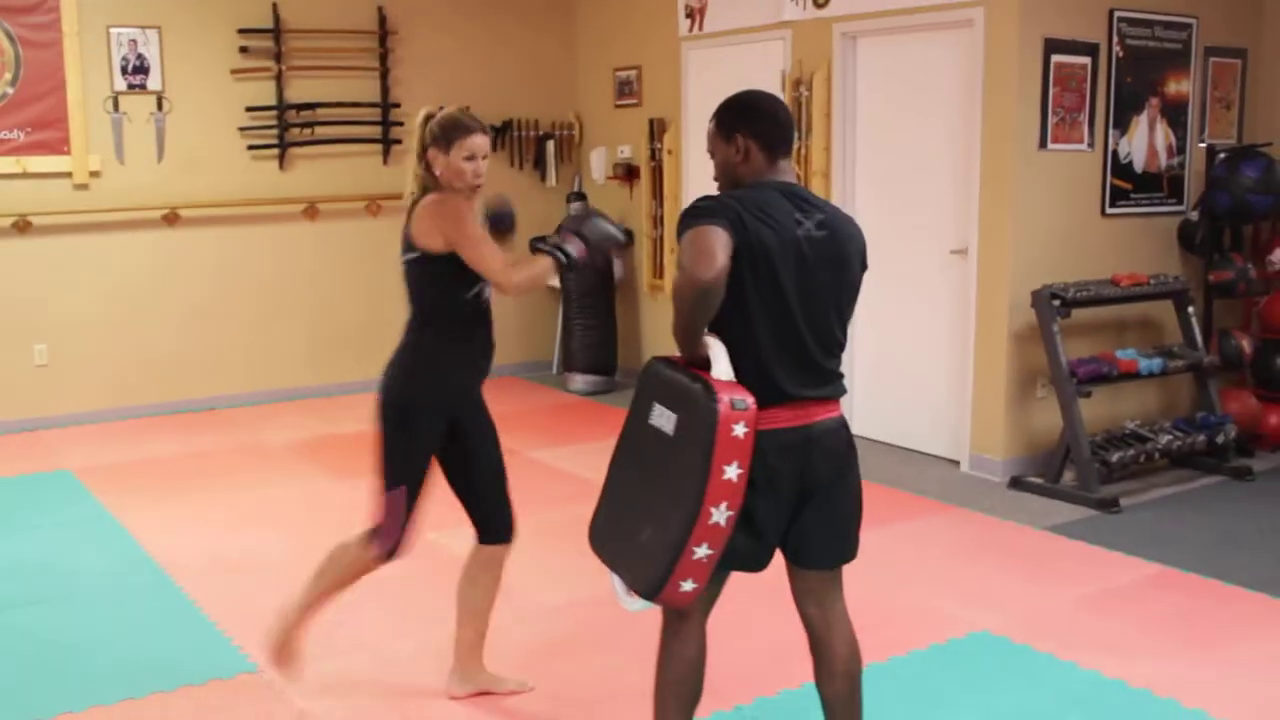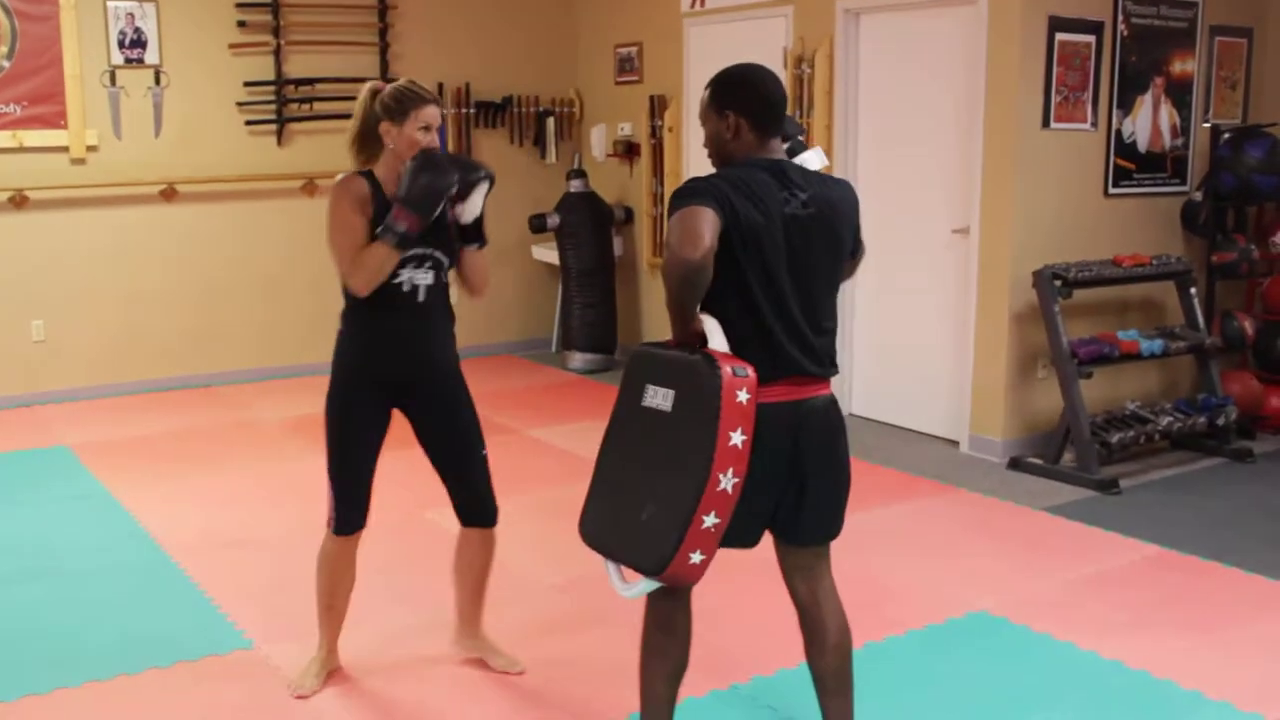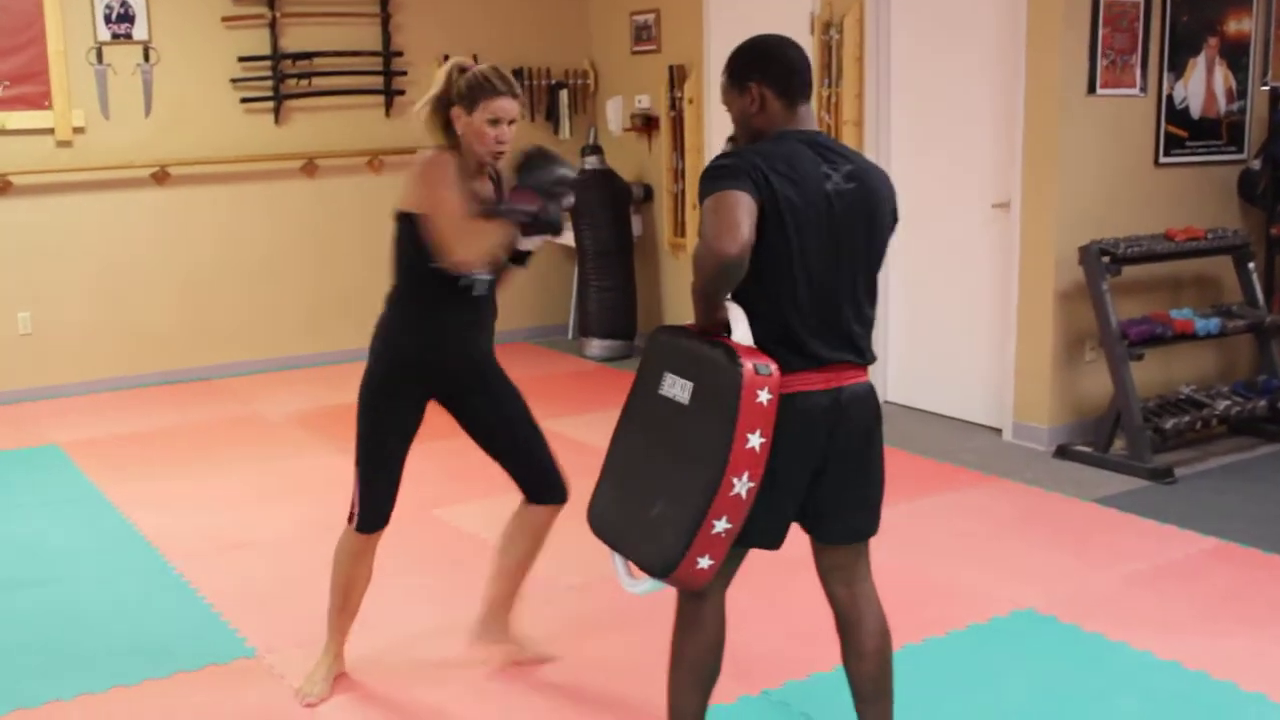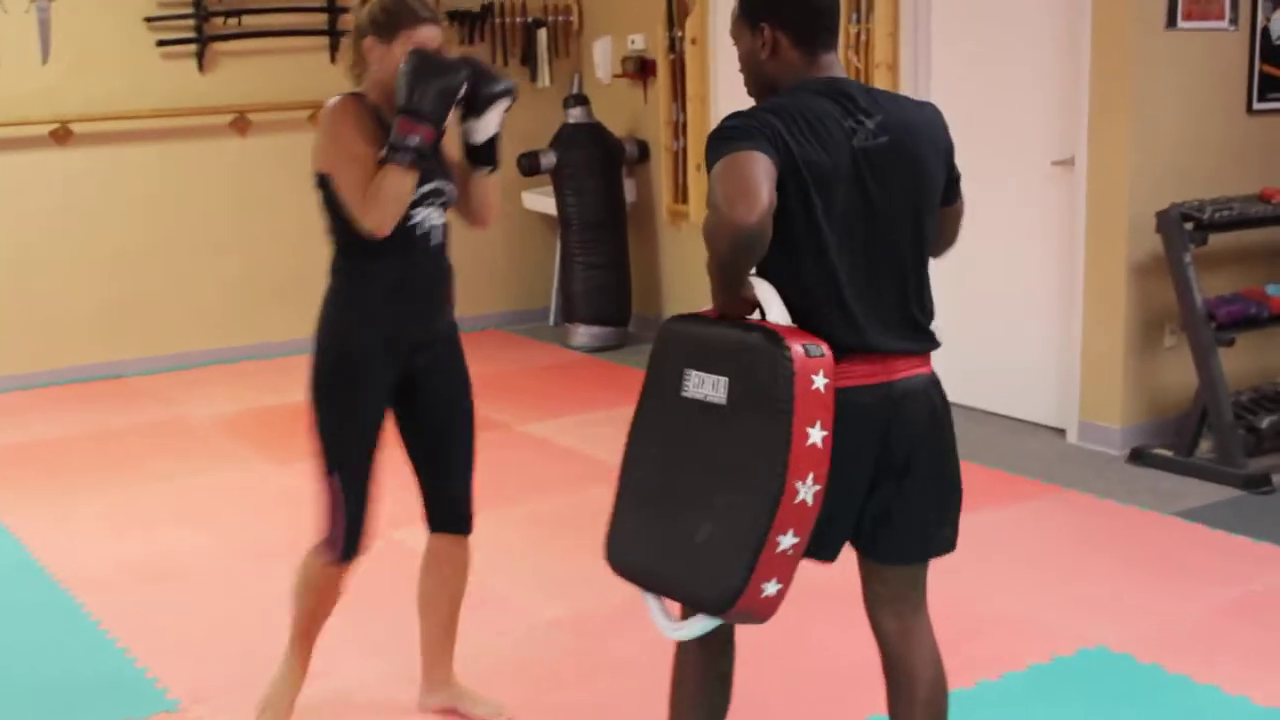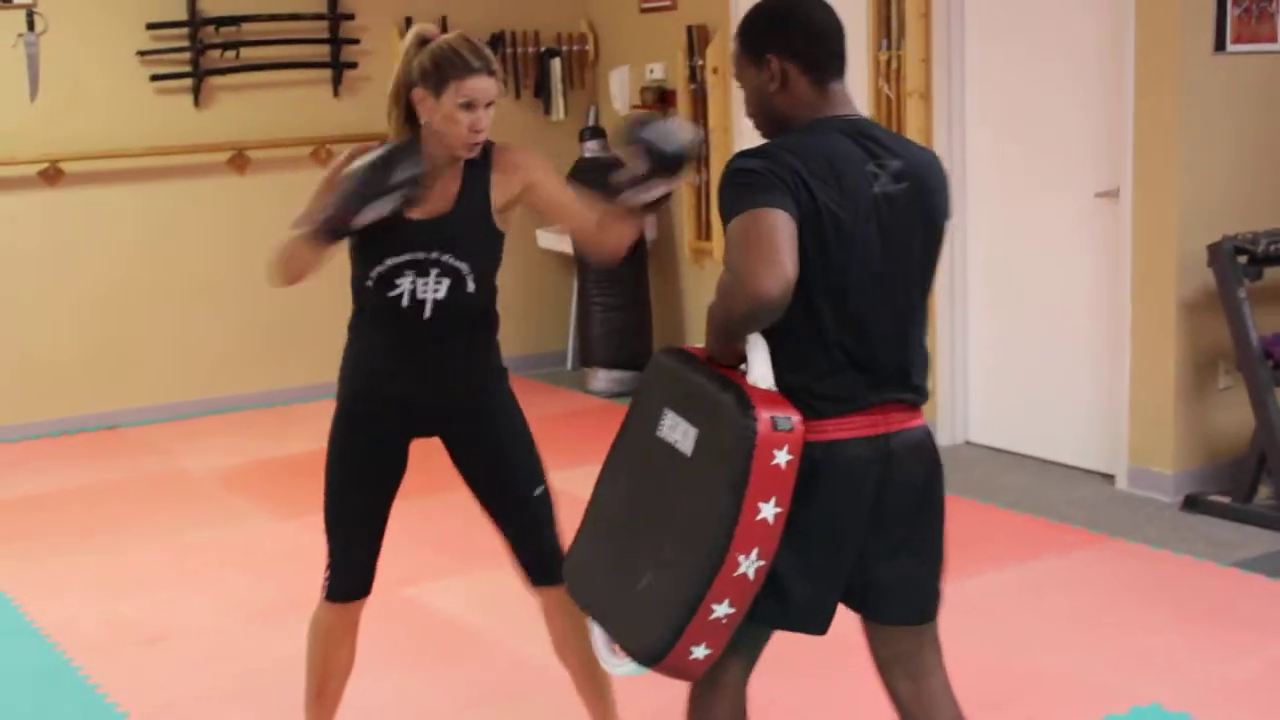
dt=0.7s
person 1, frame 1
left shoulder: (719, 213)
right shoulder: (845, 230)
left elbow: (703, 274)
left wrist: (689, 342)
left hip: (747, 438)
right hip: (825, 435)
left knee: (686, 605)
right knee: (824, 606)
person 1, frame 2
left shoulder: (709, 194)
right shoulder: (839, 197)
left elbow: (690, 253)
left wrist: (683, 320)
right hip: (814, 413)
left knee: (670, 577)
right knee: (813, 583)
person 1, frame 3
left shoulder: (741, 168)
right shoulder: (874, 181)
left elbow: (728, 246)
left wrist: (705, 306)
left hip: (767, 405)
right hip: (851, 400)
left knee: (703, 580)
right knee: (851, 583)
person 1, frame 4
left shoulder: (756, 130)
right shoulder: (925, 127)
left elbow: (742, 215)
left wrist: (727, 289)
right hip: (909, 395)
right knee: (903, 616)
person 1, frame 5
left shoulder: (765, 171)
right shoulder: (923, 170)
left elbow: (765, 283)
left wrist: (721, 332)
left hip: (801, 455)
right hip: (902, 448)
left knee: (721, 659)
person 2, frame 1
left shoulder: (459, 214)
right shoulder: (442, 207)
right elbow: (509, 278)
left wrist: (493, 233)
right wrist: (563, 249)
left hip: (457, 393)
right hip: (423, 387)
left knee: (497, 530)
right knee: (386, 539)
left ankle: (468, 669)
right ankle: (295, 621)
person 2, frame 2
left shoulder: (439, 185)
right shoulder: (353, 191)
left elbow: (477, 285)
right elbow: (359, 280)
left wrist: (469, 217)
right wrist: (408, 213)
left hip: (434, 365)
right hip: (363, 368)
left knee: (480, 511)
right knee: (347, 519)
left ankle: (470, 632)
right ankle: (326, 651)
person 2, frame 3
left shoulder: (489, 178)
right shoulder: (434, 166)
left elbow: (493, 262)
right elbow: (463, 254)
left wrist: (529, 228)
right wrist: (523, 204)
left hip: (469, 360)
right hip: (405, 358)
left knee: (546, 489)
right knee: (369, 517)
left ankle: (495, 623)
right ankle: (330, 656)
person 2, frame 4
left shoulder: (416, 115)
right shoulder: (345, 117)
left elbow: (481, 212)
right elbow: (375, 215)
left wrist: (484, 134)
right wrist: (417, 127)
left hip: (433, 333)
right hip: (359, 335)
left knee: (454, 517)
right knee: (347, 532)
person 2, frame 5
left shoulder: (506, 169)
right shoulder: (363, 167)
left elbow: (604, 240)
right elbow: (286, 271)
left wrist: (643, 194)
left hip: (473, 391)
right hip: (374, 395)
left knee: (550, 567)
right knee: (345, 587)
